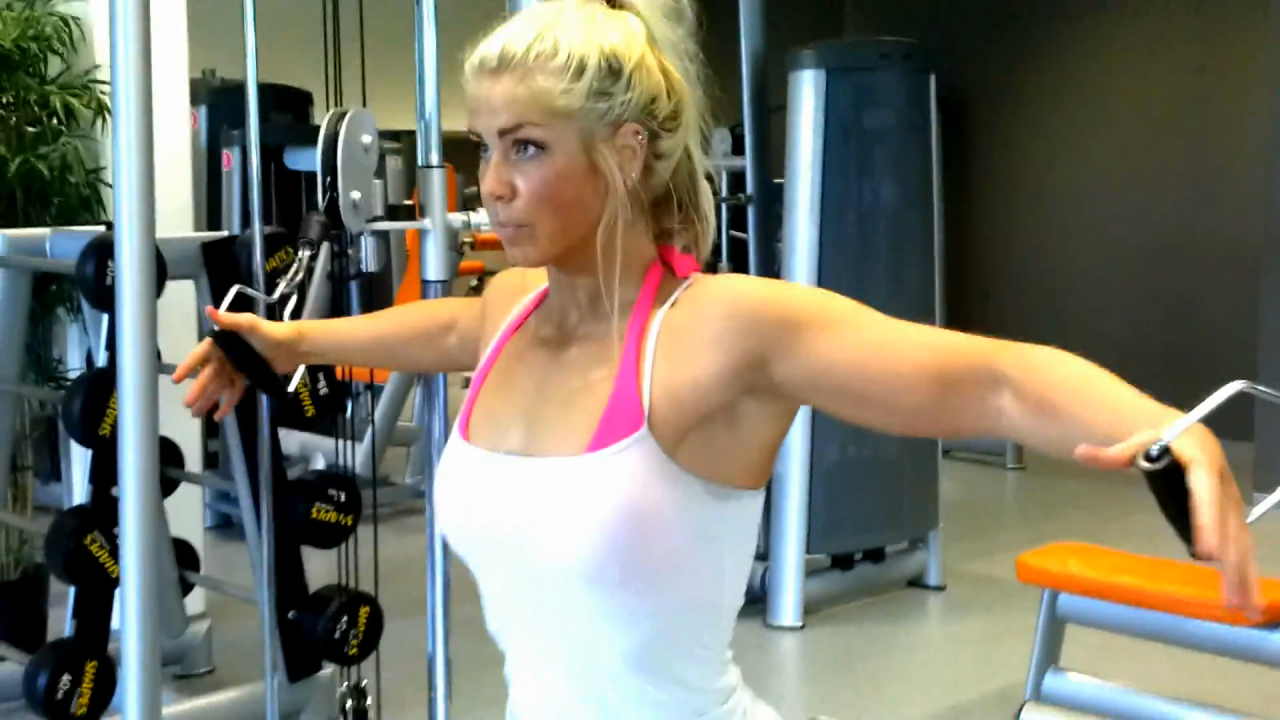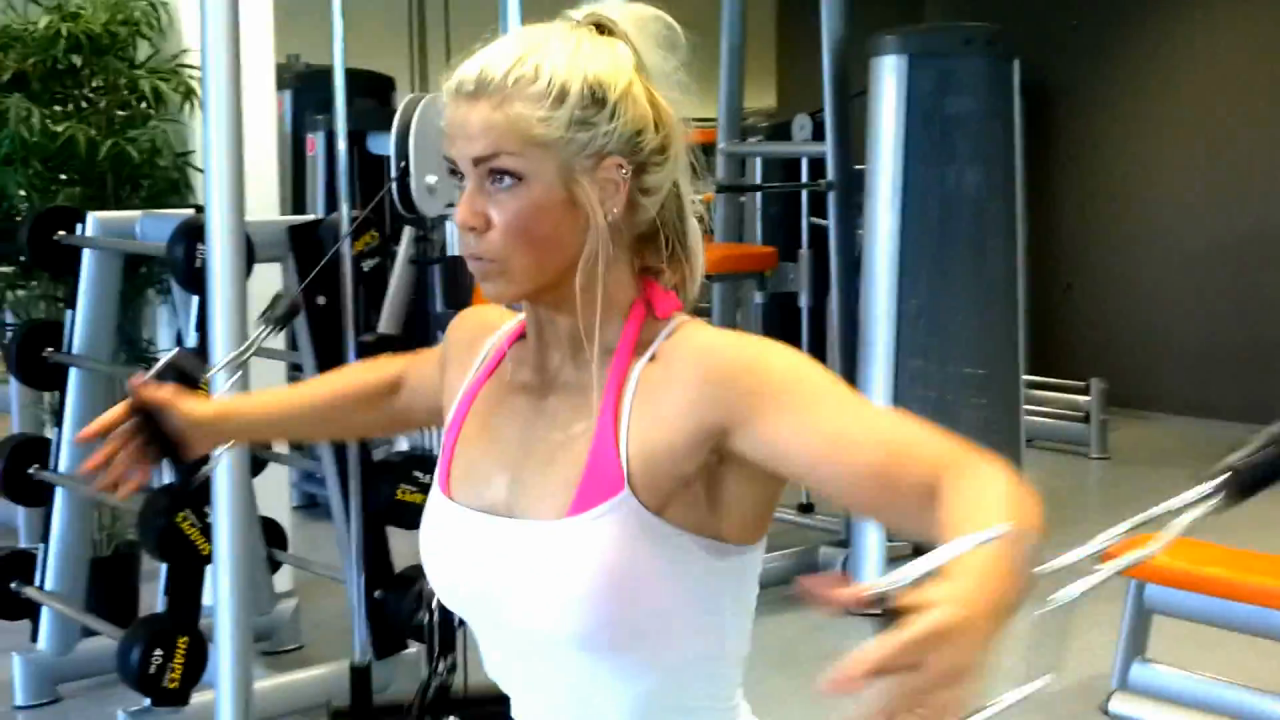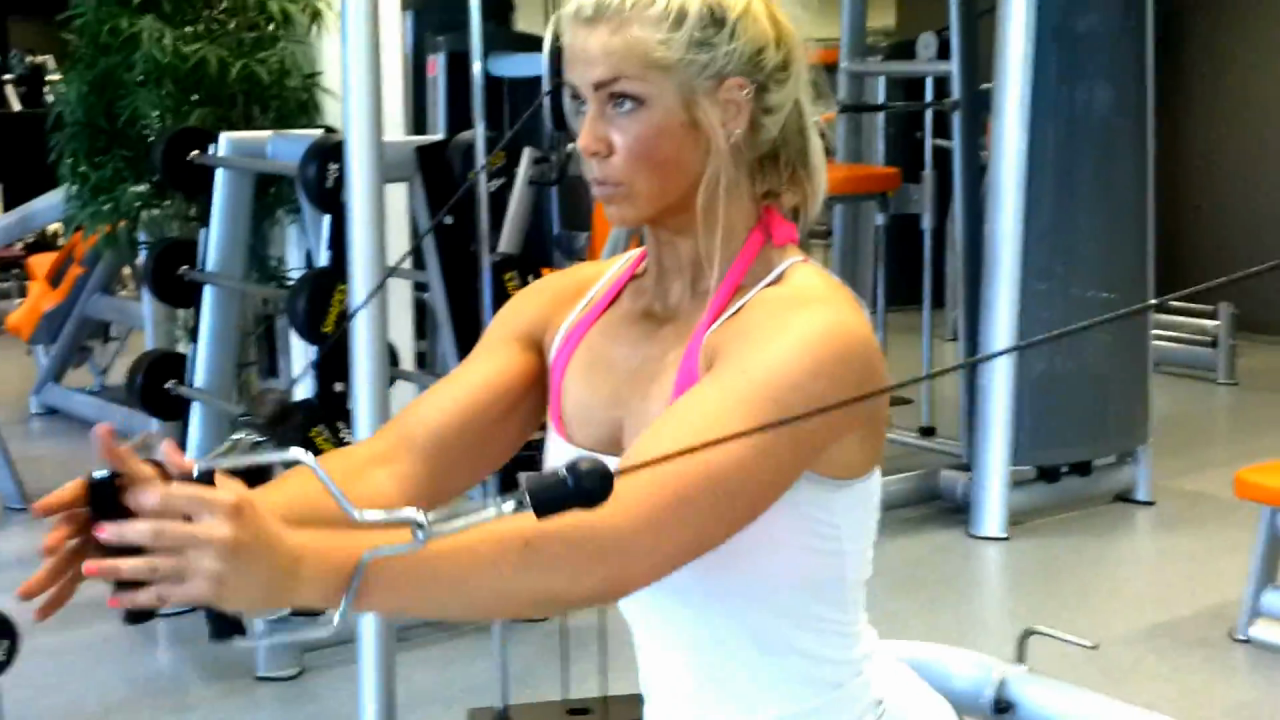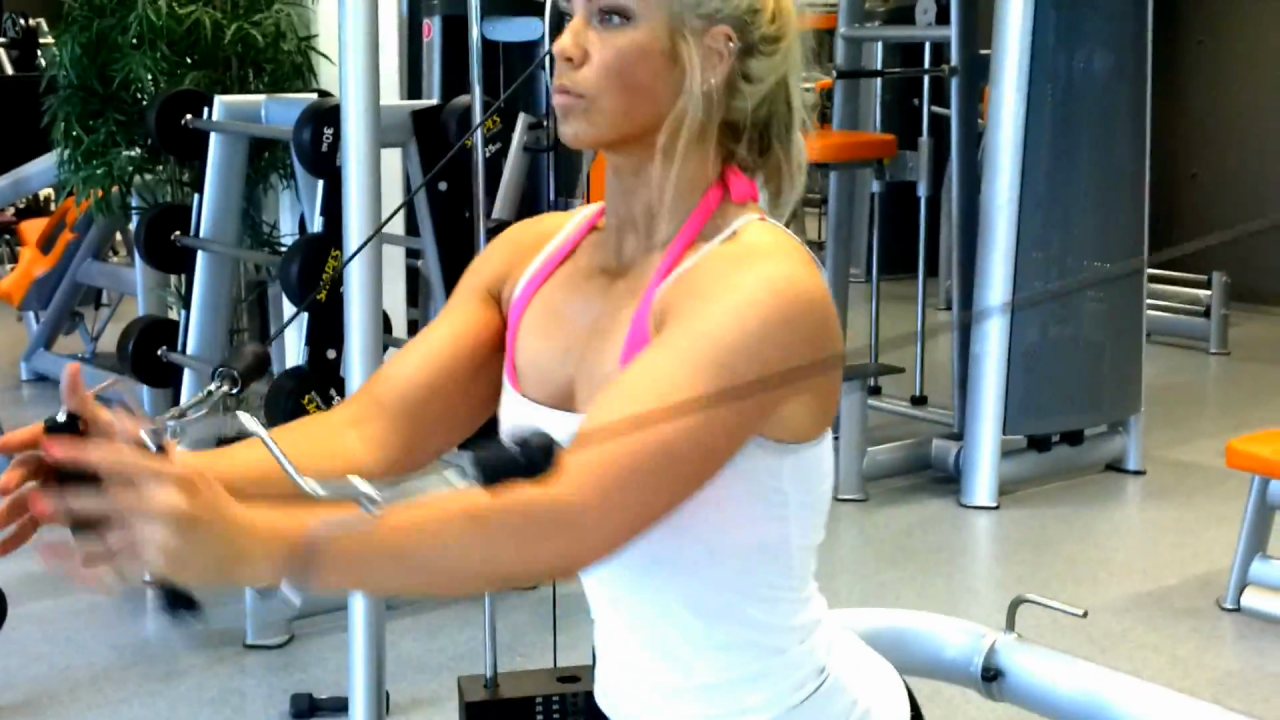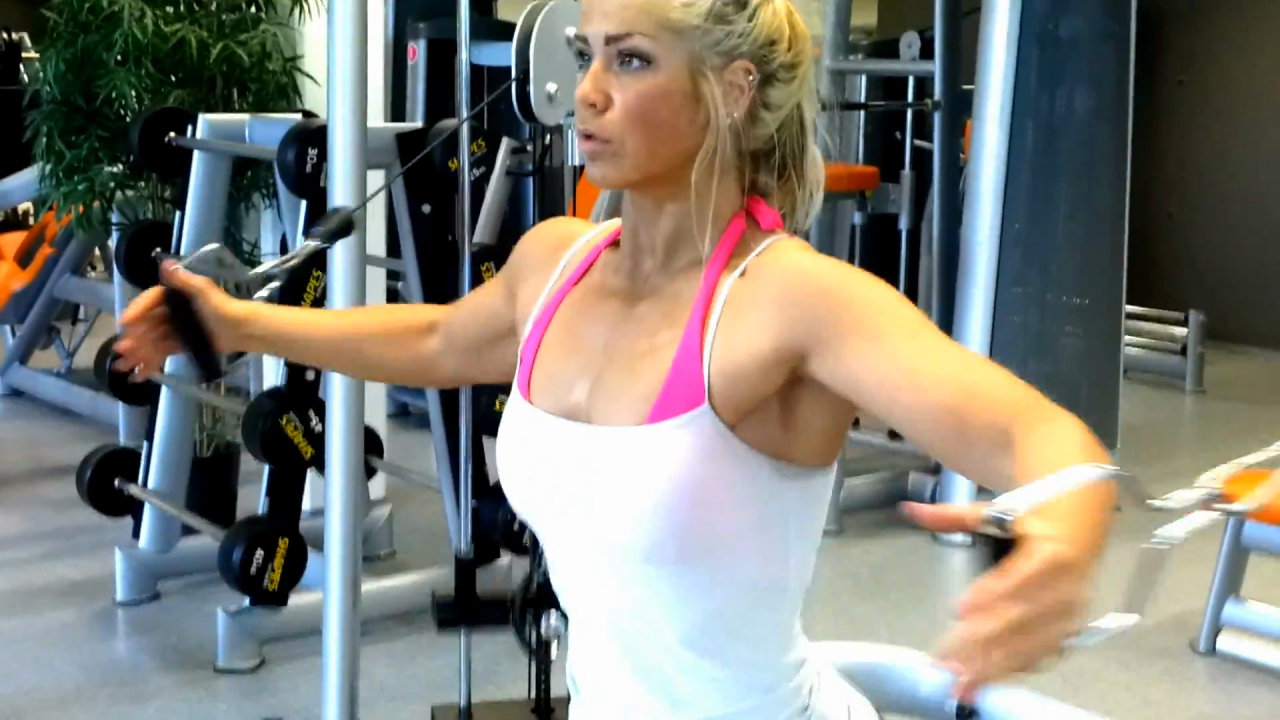
dt=0.7s
person 1, frame 1
left shoulder: (724, 332)
right shoulder: (511, 309)
left elbow: (996, 379)
right elbow: (447, 328)
left wrist: (1176, 436)
right wrist: (284, 343)
person 1, frame 2
left shoulder: (710, 378)
right shoulder: (492, 344)
left elbow: (970, 483)
right elbow: (408, 381)
left wrist: (970, 601)
right wrist: (218, 416)
person 1, frame 3
left shoulder: (806, 330)
right shoulder: (568, 305)
left elbow: (611, 544)
right elbow: (393, 468)
left wrist: (309, 571)
right wrist: (196, 524)
person 1, frame 4
left shoulder: (758, 287)
right shoulder: (534, 256)
left elbow: (572, 514)
right elbow: (367, 433)
left wrist: (255, 543)
right wrist: (155, 481)
person 1, frame 5
left shoulder: (795, 300)
right shoulder: (557, 260)
left elbow: (1032, 435)
right elbow: (439, 340)
left wrist: (1063, 544)
right wrist: (240, 324)
